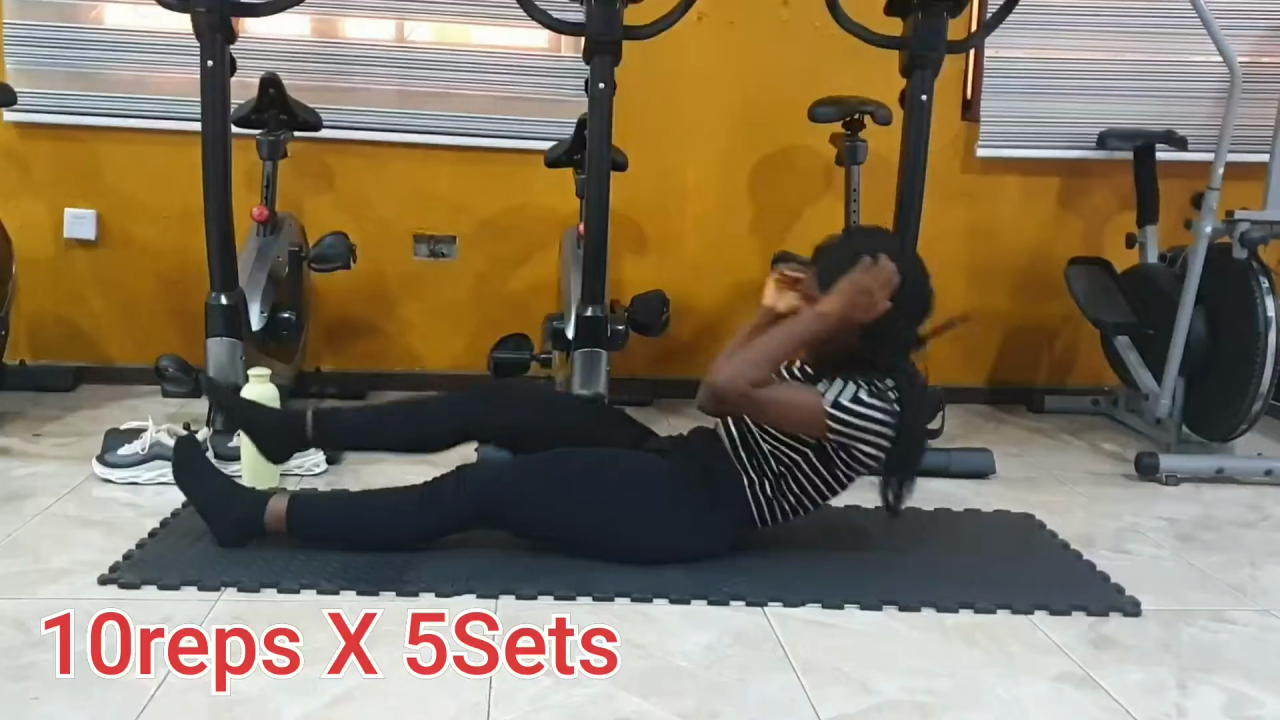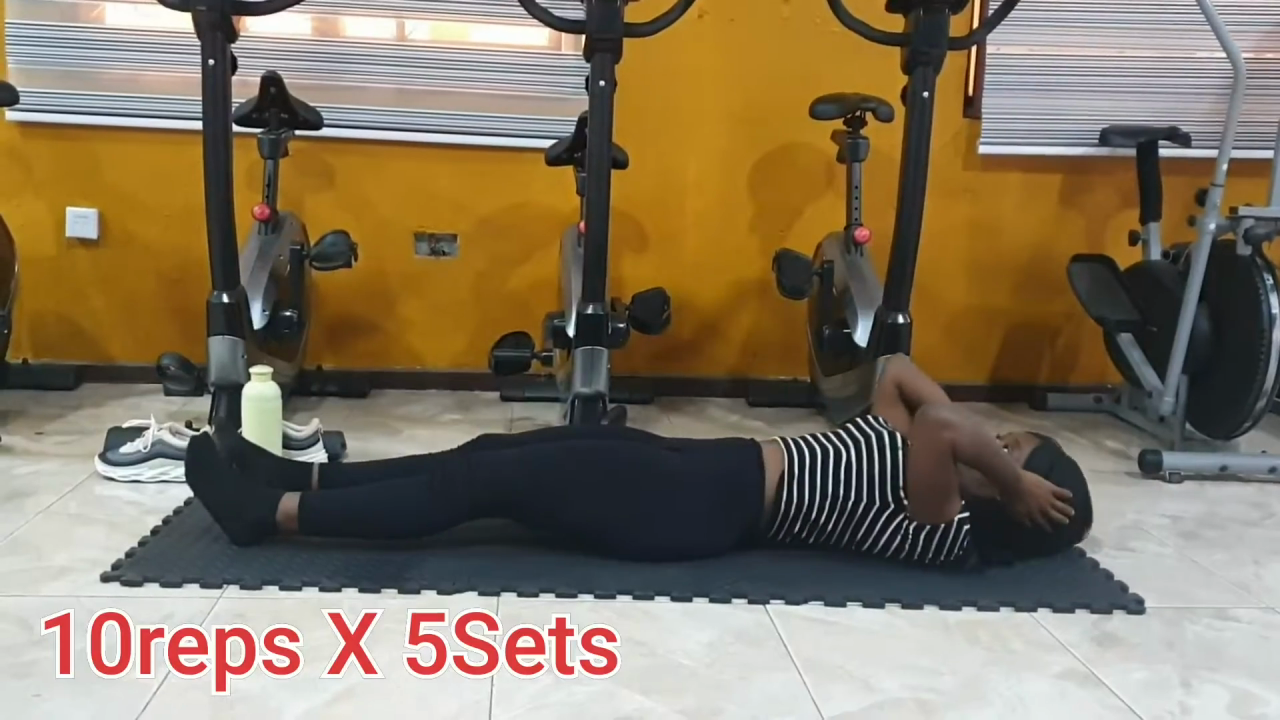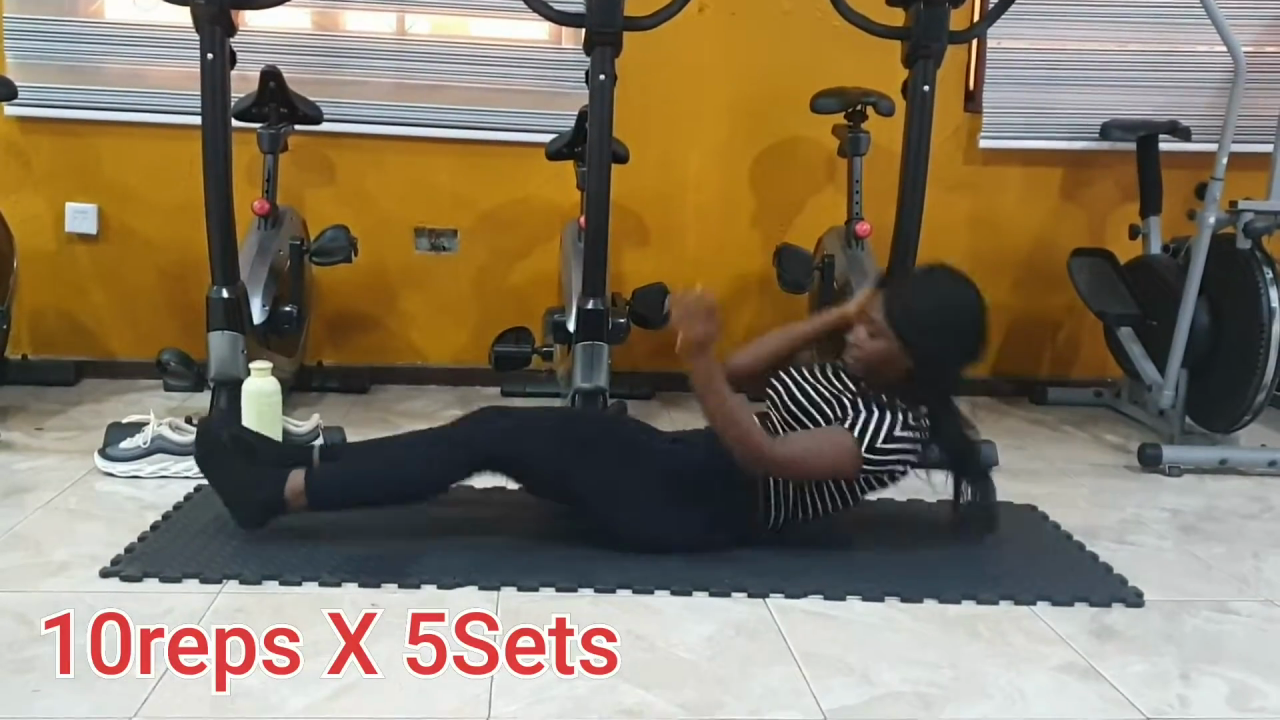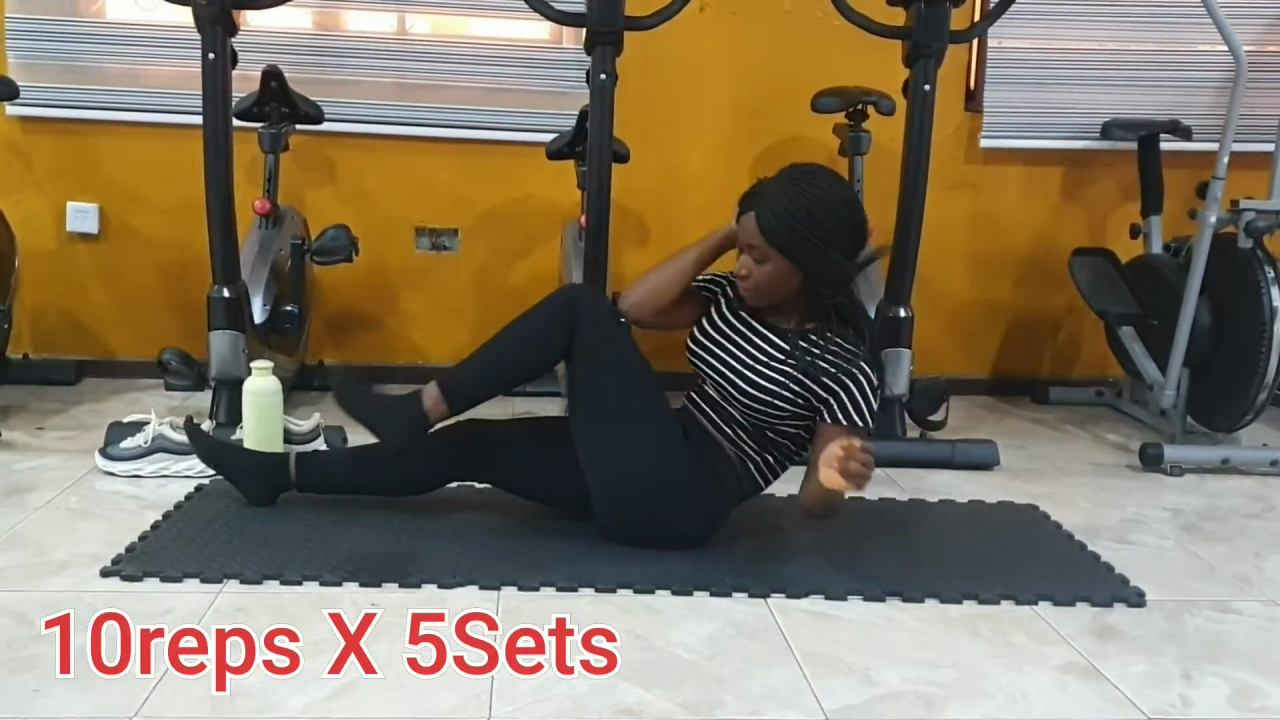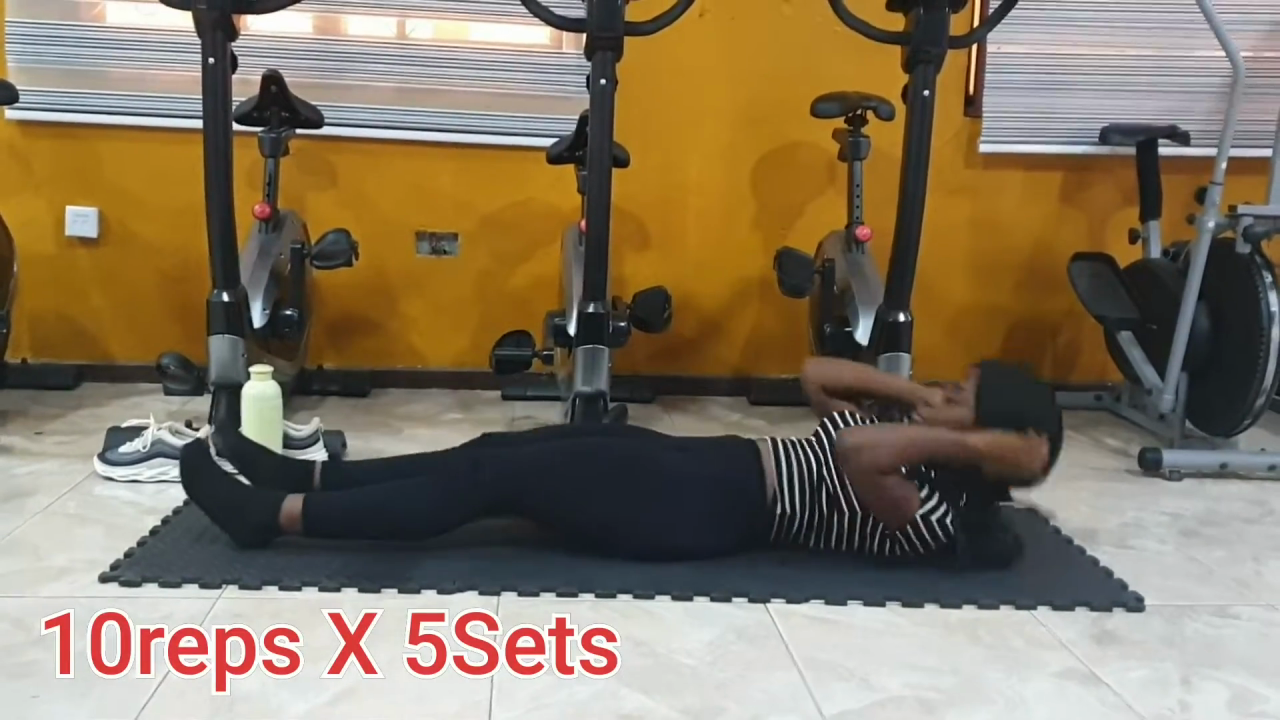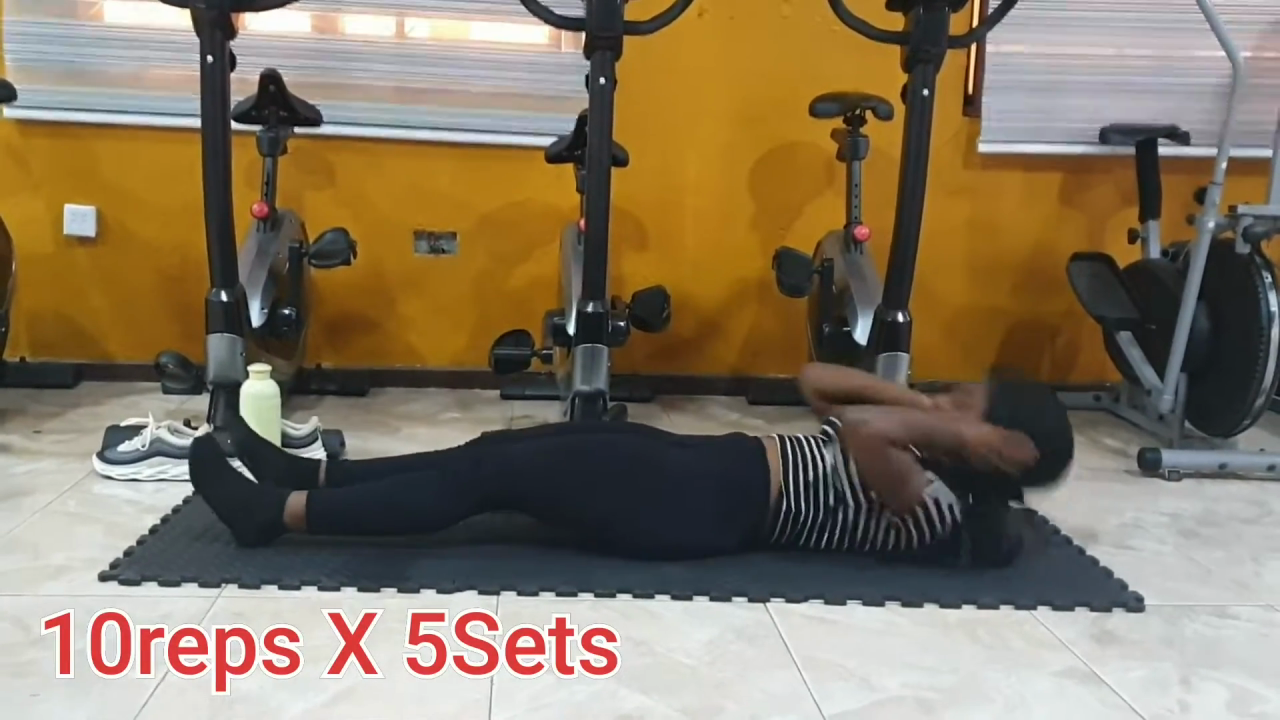
dt=0.7s
person 1, frame 1
left shoulder: (868, 410)
right shoulder: (832, 368)
left elbow: (730, 388)
right elbow: (712, 396)
left wrist: (824, 316)
right wrist: (772, 313)
left hip: (691, 513)
right hip: (674, 469)
left knee: (475, 493)
right knee: (490, 404)
left ankle: (257, 516)
right ankle: (297, 428)
person 1, frame 2
left shoulder: (943, 528)
right shoulder: (907, 455)
left elbow: (937, 422)
right elbow: (895, 373)
left wrist: (1010, 477)
right wrist: (981, 438)
left hip: (697, 510)
right hip: (700, 466)
left knee: (481, 482)
right knee: (491, 452)
left ankle: (271, 513)
right ankle: (304, 477)
person 1, frame 3
left shoulder: (897, 430)
right shoulder: (855, 372)
left elbow: (765, 455)
right elbow: (747, 365)
left wrist: (700, 361)
right wrist: (834, 320)
left hip: (696, 506)
right hip: (685, 469)
left knee: (493, 440)
right knee: (495, 429)
left ankle: (281, 489)
right ankle: (294, 469)
person 1, frame 4
left shoulder: (840, 369)
right shoulder: (732, 298)
left elbow: (812, 499)
right elbow: (636, 307)
left wrist: (835, 478)
right wrist: (720, 236)
left hip: (674, 504)
right hip: (635, 471)
left knee: (577, 309)
right knee: (465, 448)
left ankle: (419, 410)
right ankle: (278, 473)
person 1, frame 5
left shoulder: (926, 515)
right shoulder: (905, 452)
left elbow: (858, 453)
right elbow: (817, 373)
left wrist: (984, 453)
right wrist: (917, 395)
left hip: (699, 510)
right hip: (699, 465)
left knee: (489, 480)
right knee: (494, 450)
left ankle: (275, 515)
right ankle: (305, 475)
person 1, frame 6
left shoulder: (935, 505)
right shoulder: (917, 456)
left elbow: (859, 426)
right elbow: (818, 380)
left wrist: (955, 431)
right wrist: (927, 408)
left hip: (705, 508)
right hip: (708, 465)
left knee: (493, 476)
right knee: (497, 448)
left ankle: (279, 511)
right ankle: (309, 473)
